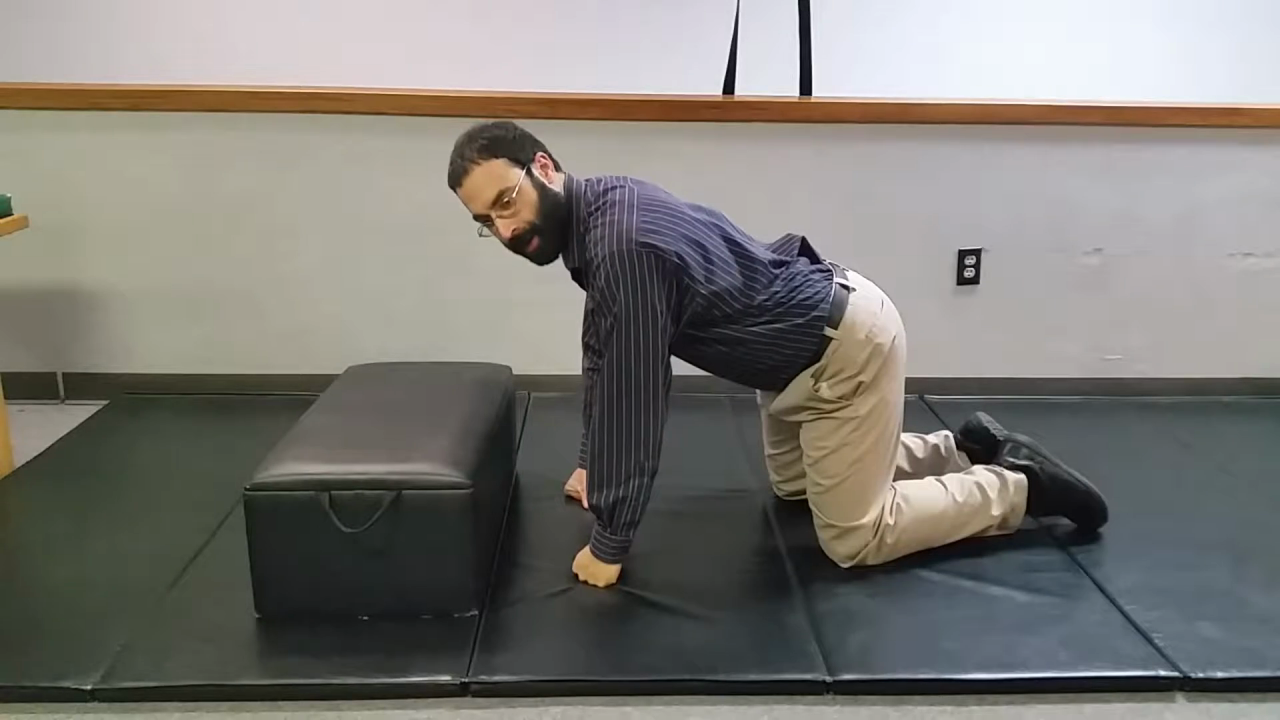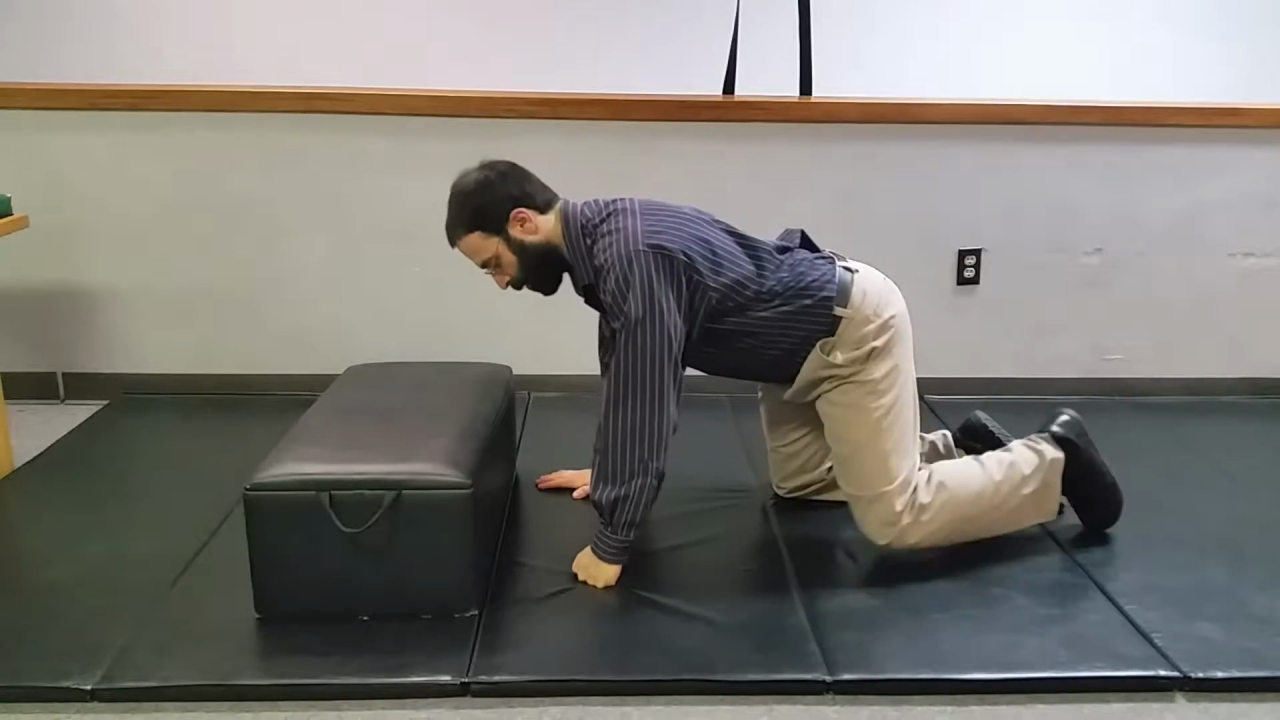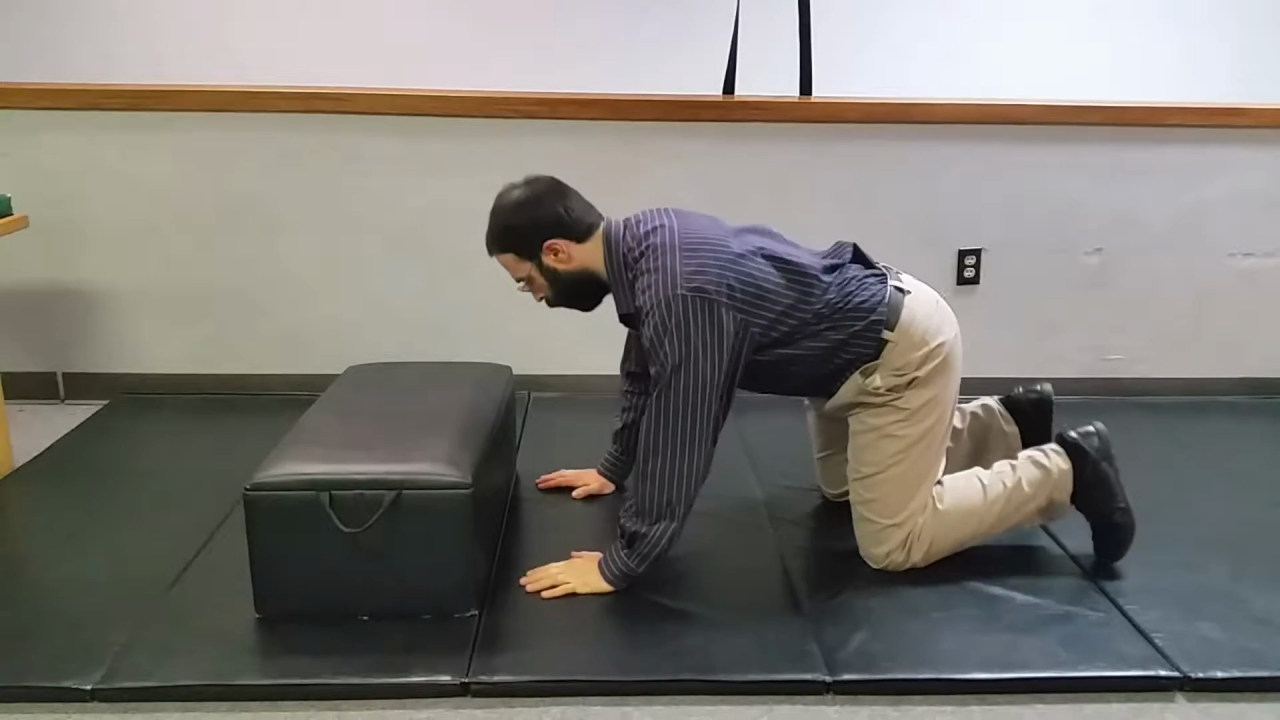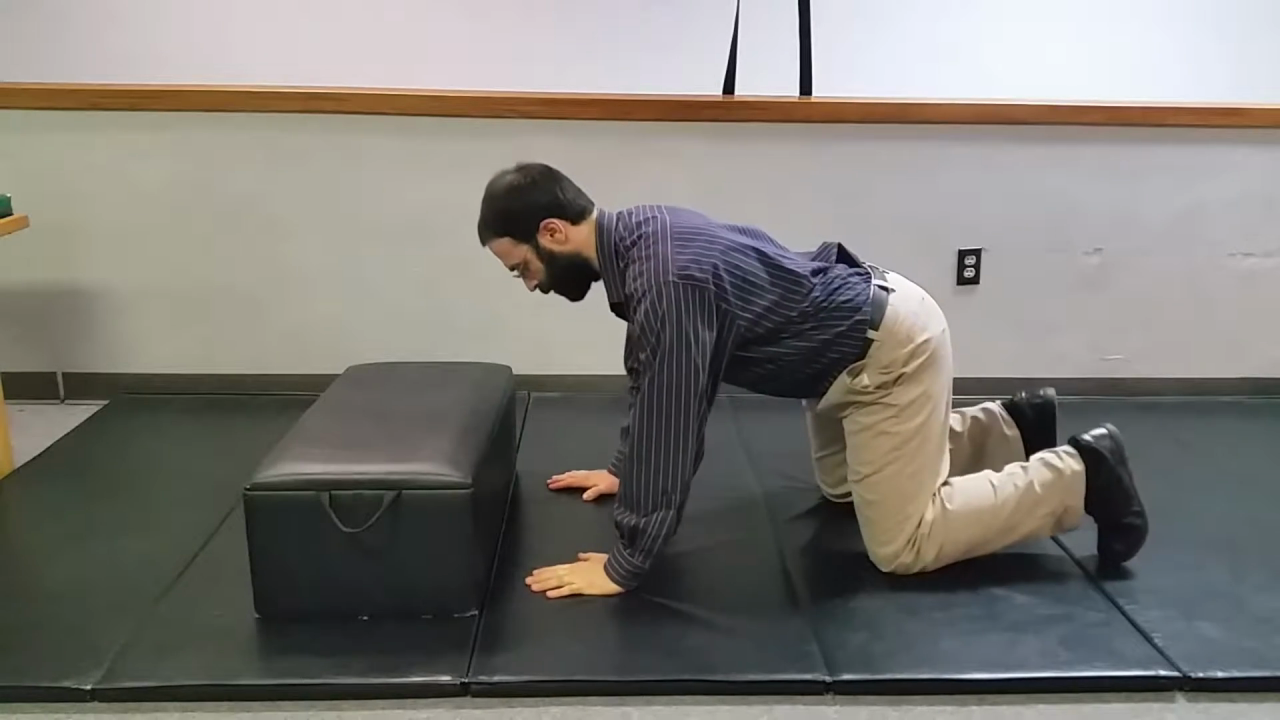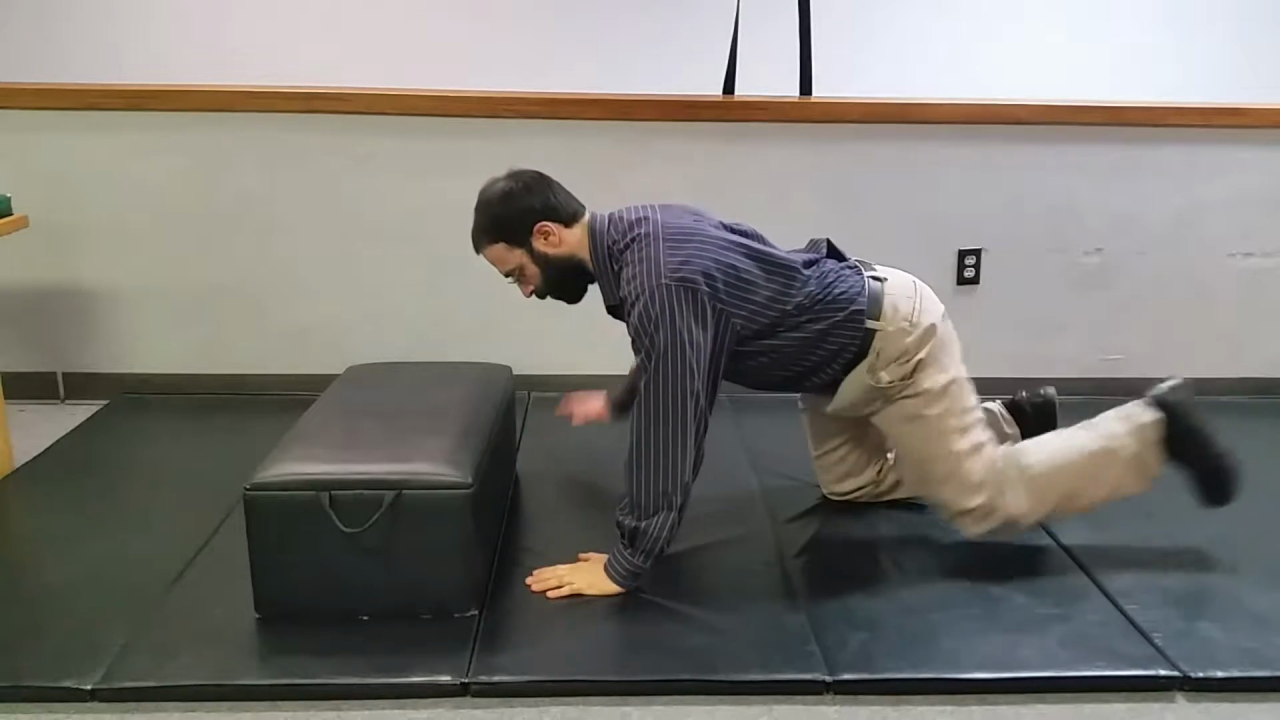
dt=1s
person 1, frame 1
left shoulder: (623, 245)
right shoulder: (600, 211)
left elbow: (634, 398)
right elbow: (602, 357)
left wrist: (608, 545)
right wrist: (591, 461)
left hip: (848, 346)
right hip: (811, 336)
left knee: (853, 539)
right knee: (794, 484)
left ankle: (1020, 485)
right ankle: (969, 449)
person 1, frame 2
left shoulder: (630, 254)
right shoulder: (603, 236)
left elbow: (644, 402)
right elbow: (622, 374)
left wrist: (610, 545)
right wrist: (606, 473)
left hip: (854, 328)
right hip: (807, 335)
left knee: (892, 515)
right knee: (799, 483)
left ankle: (1052, 457)
right ankle: (961, 447)
person 1, frame 3
left shoulder: (680, 293)
right shoulder: (643, 238)
left elbow: (680, 436)
right elbow: (643, 381)
left wrist: (617, 567)
right wrist: (612, 470)
left hip: (903, 346)
right hip: (864, 330)
left knee: (892, 542)
right knee: (843, 484)
left ankle: (1066, 468)
right ankle: (1010, 421)
person 1, frame 4
left shoulder: (666, 278)
right shoulder: (638, 236)
left elbow: (671, 424)
right elbow: (652, 382)
left wrist: (624, 566)
right wrist: (617, 468)
left hip: (892, 345)
right hip: (857, 333)
left knee: (903, 543)
right knee: (844, 484)
left ankle: (1077, 473)
right ankle: (1012, 424)
person 1, frame 5
left shoulder: (658, 278)
right shoulder: (633, 234)
left elbow: (676, 426)
left wrist: (628, 564)
right wrist: (621, 399)
left hip: (892, 341)
right hip: (848, 334)
left knee: (988, 499)
right knee: (852, 482)
left ankle: (1147, 430)
right ankle: (1011, 420)
